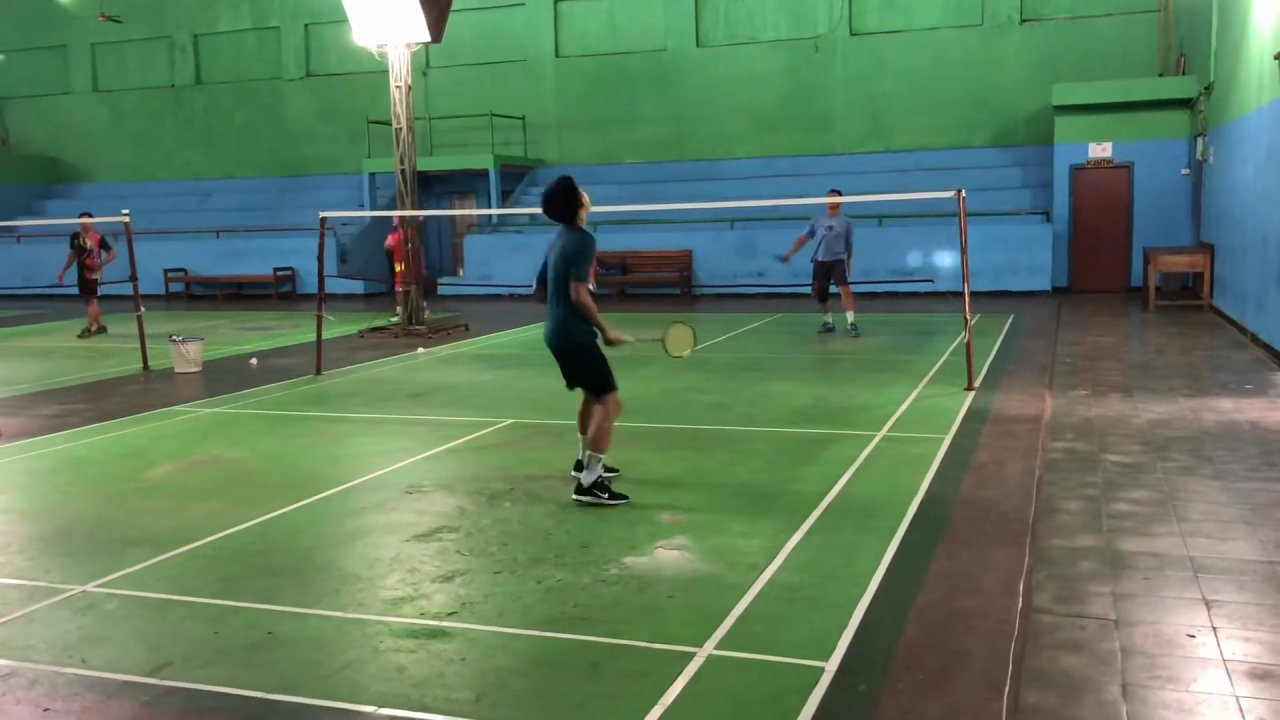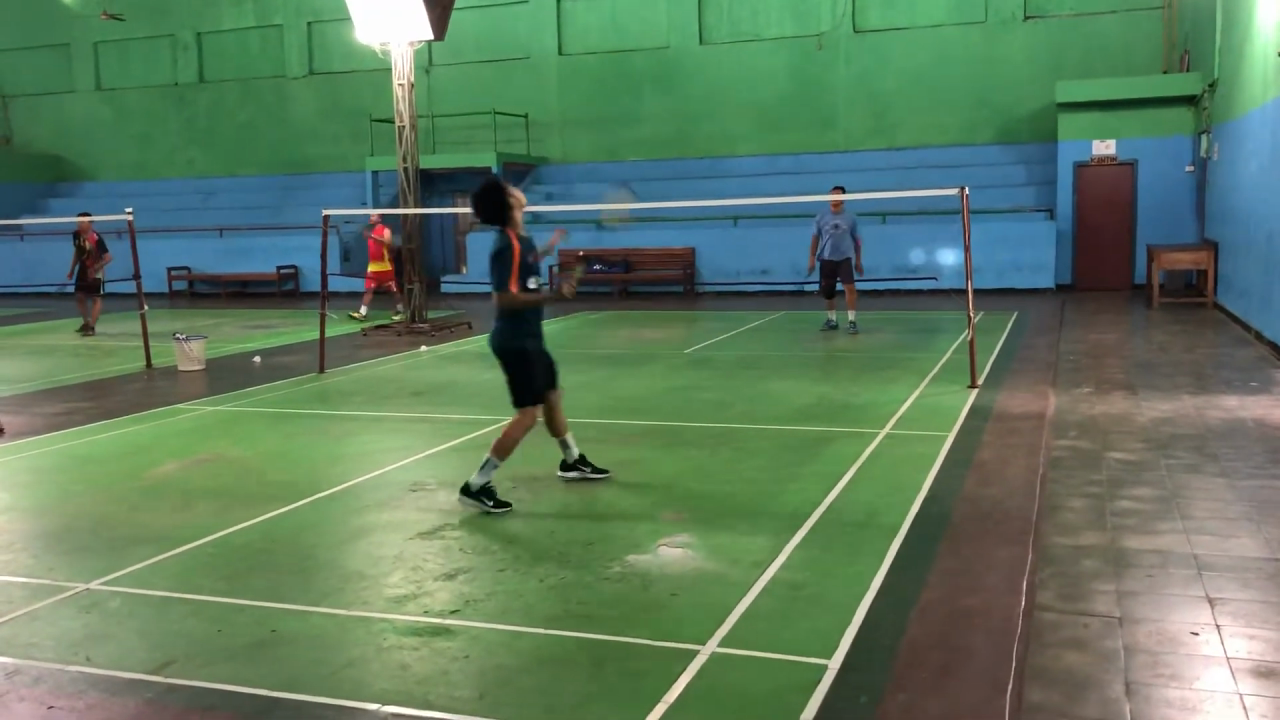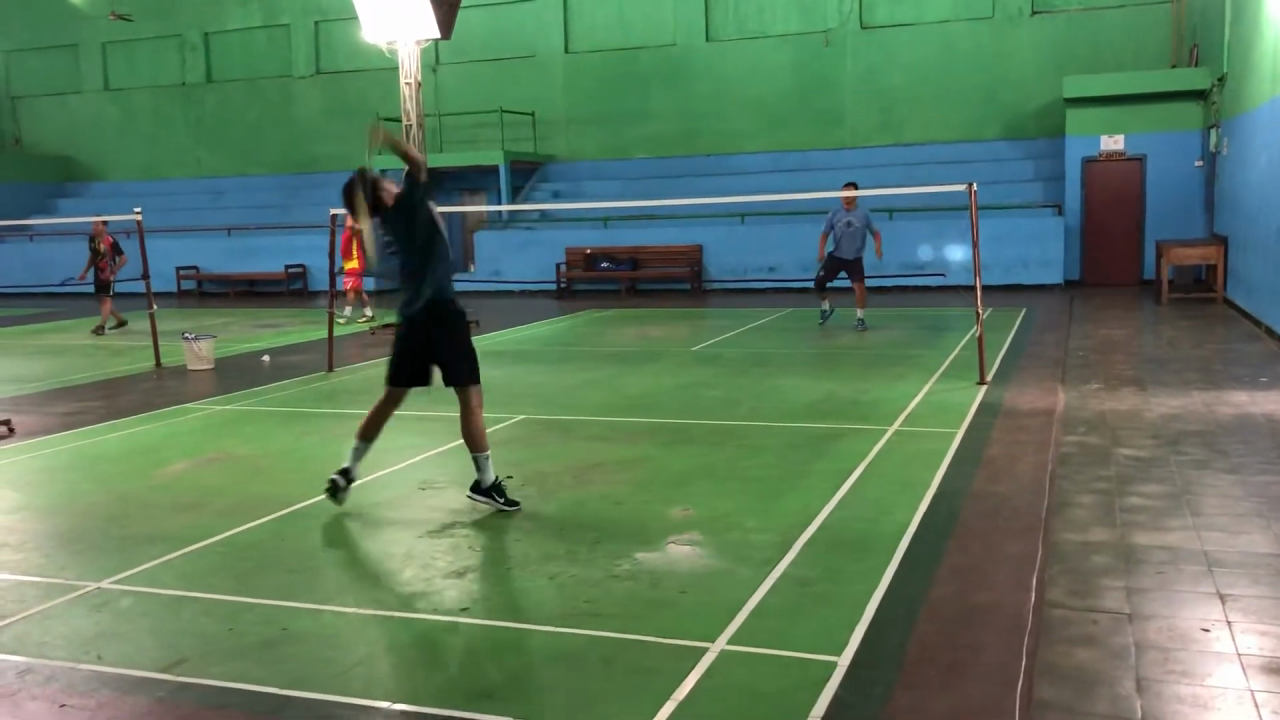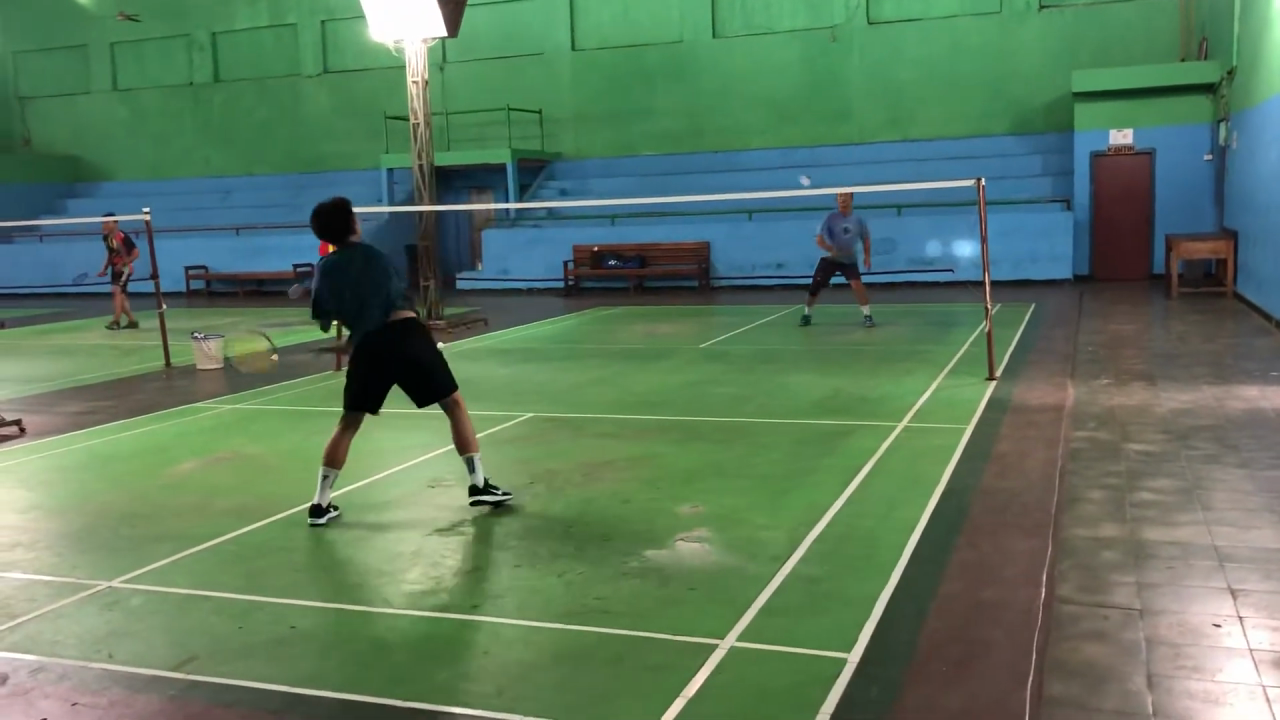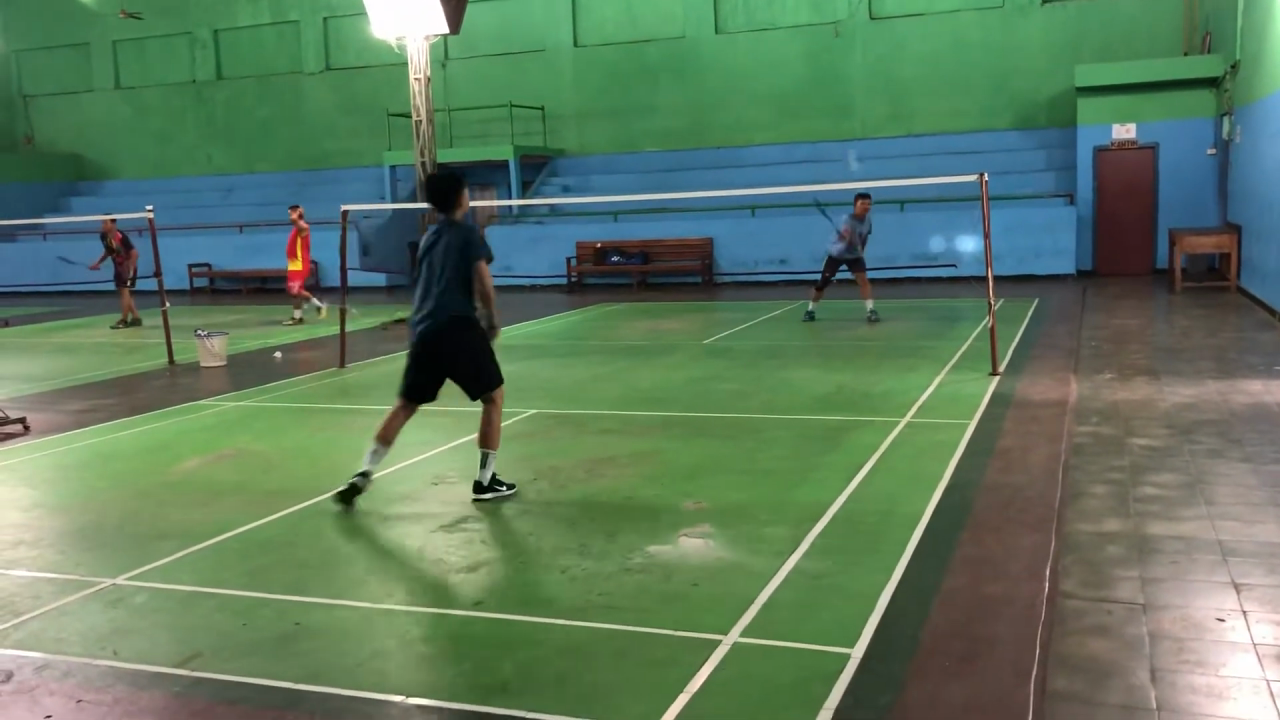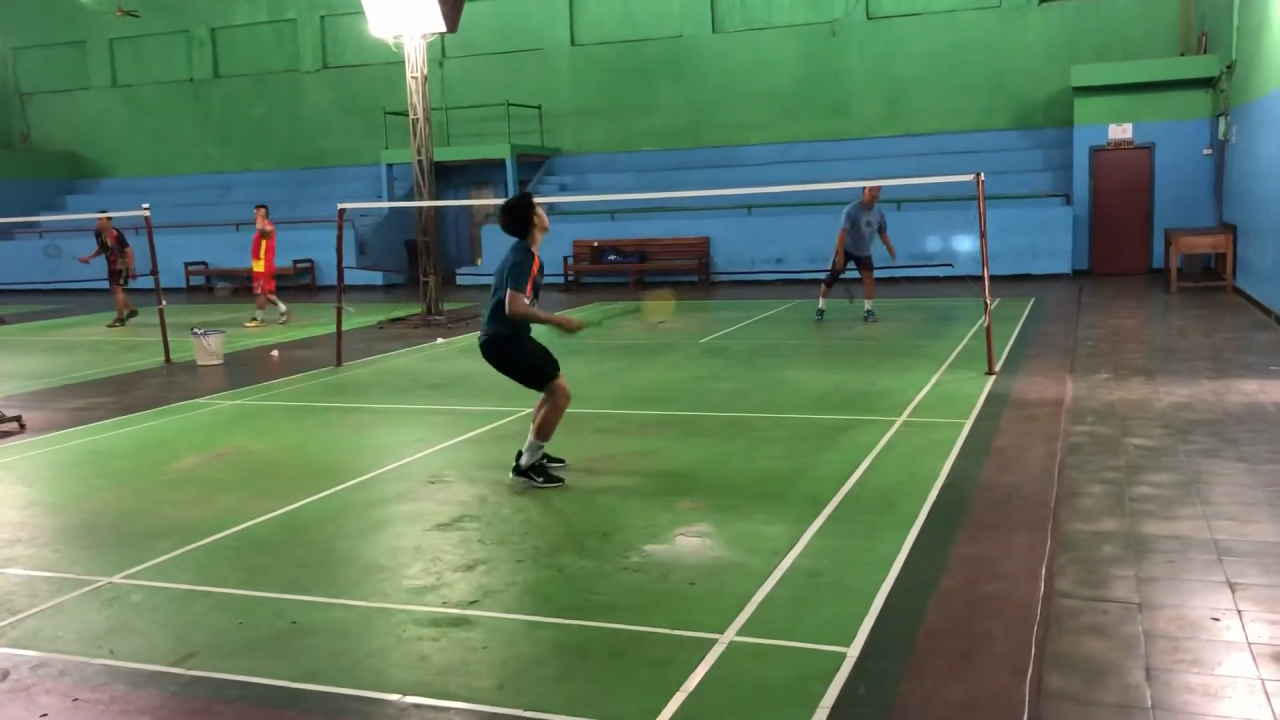
dt=0.4s
person 1, frame 1
left shoulder: (558, 241)
right shoulder: (582, 241)
left elbow: (540, 290)
right elbow: (579, 294)
right wrist: (604, 329)
left hip: (557, 334)
right hip: (575, 335)
left knee: (593, 392)
right knee: (609, 402)
left ankle: (587, 462)
right ankle: (589, 482)
person 1, frame 2
left shoulder: (519, 241)
right shoulder: (509, 245)
right elbow: (504, 298)
left wrist: (548, 248)
right wrist: (552, 294)
left hip: (527, 337)
right hip: (515, 341)
left knee: (552, 398)
right knee: (529, 413)
left ankle: (572, 461)
right ankle: (477, 485)
person 1, frame 3
left shoulder: (397, 223)
right shoulder: (406, 205)
right elbow: (417, 163)
right wrist: (390, 140)
left hip: (412, 316)
right hip: (440, 311)
left knee: (390, 398)
right knee: (470, 397)
left ankle: (346, 473)
right ankle: (486, 482)
person 1, frame 4
left shoulder: (324, 272)
right shoulder: (372, 254)
left elbow: (325, 324)
left hip: (367, 345)
right hip: (406, 331)
left knee: (348, 424)
right knee: (454, 404)
left ankle: (320, 504)
right ankle: (479, 483)
person 1, frame 5
left shoulder: (429, 238)
right shoulder: (469, 234)
right elbow: (484, 286)
right wrist: (492, 321)
left hip: (424, 331)
right hip: (459, 327)
left knee: (404, 407)
right knee: (493, 398)
left ankle: (363, 475)
right ankle: (486, 480)
person 1, frame 6
left shoulder: (520, 253)
right shoulder: (525, 259)
right elbow: (513, 308)
right wrist: (559, 321)
left hip: (505, 337)
right hip: (504, 340)
left knee: (554, 388)
right knee: (560, 392)
left ankle: (532, 454)
right ankle: (527, 464)
